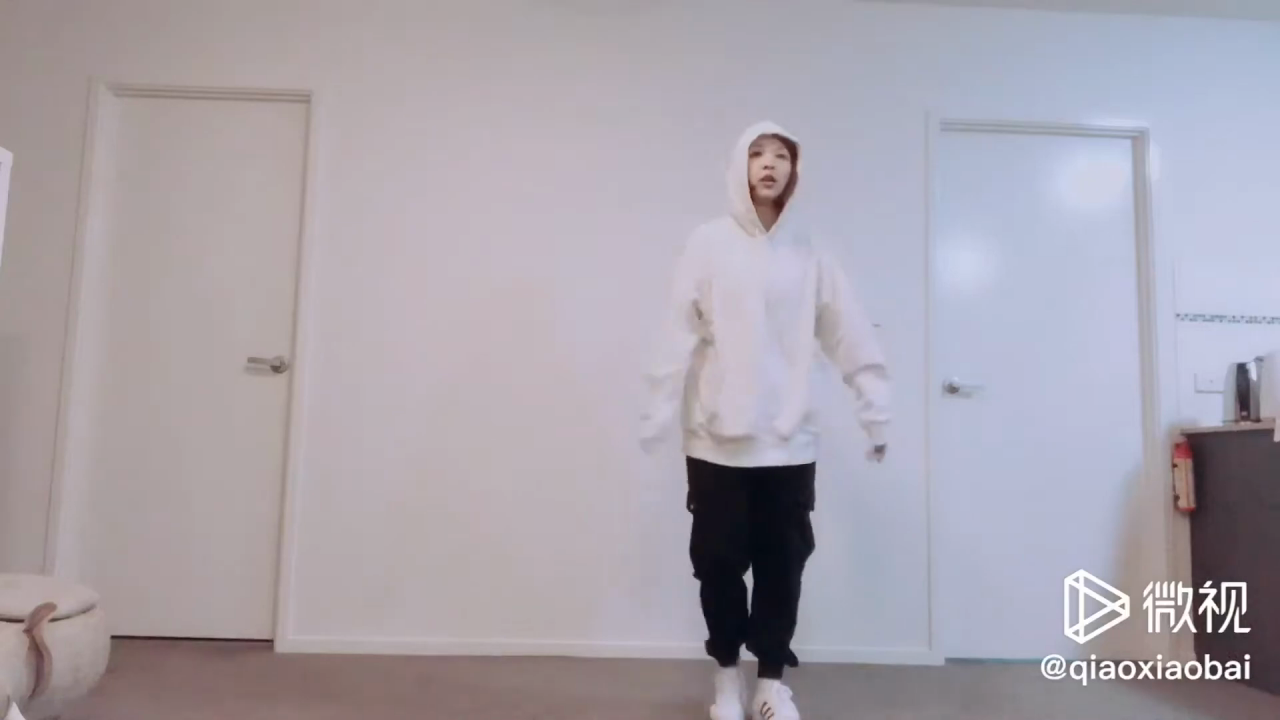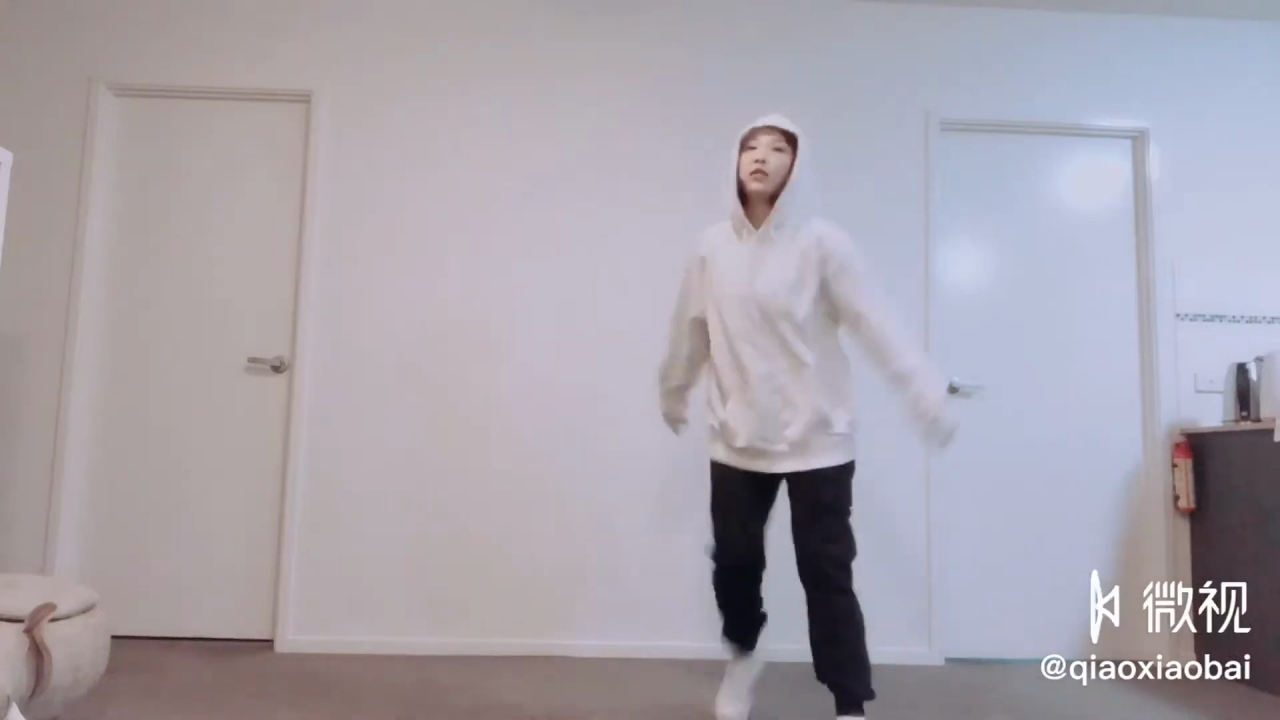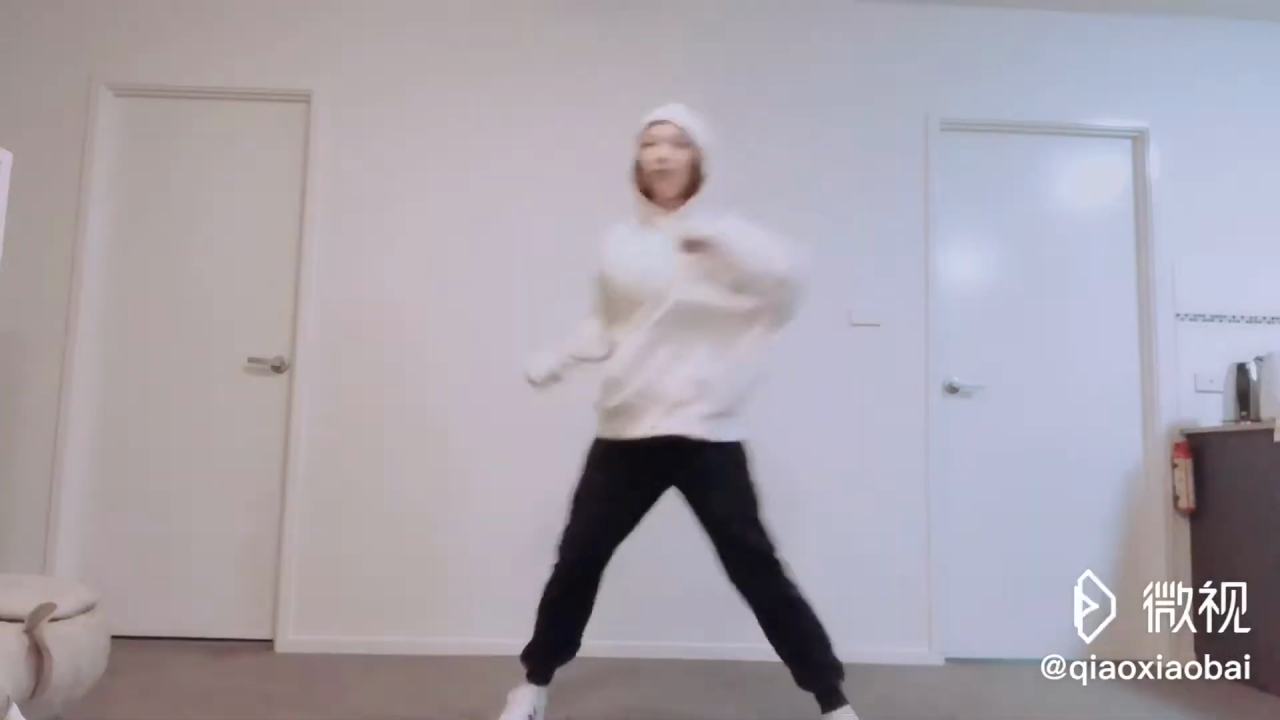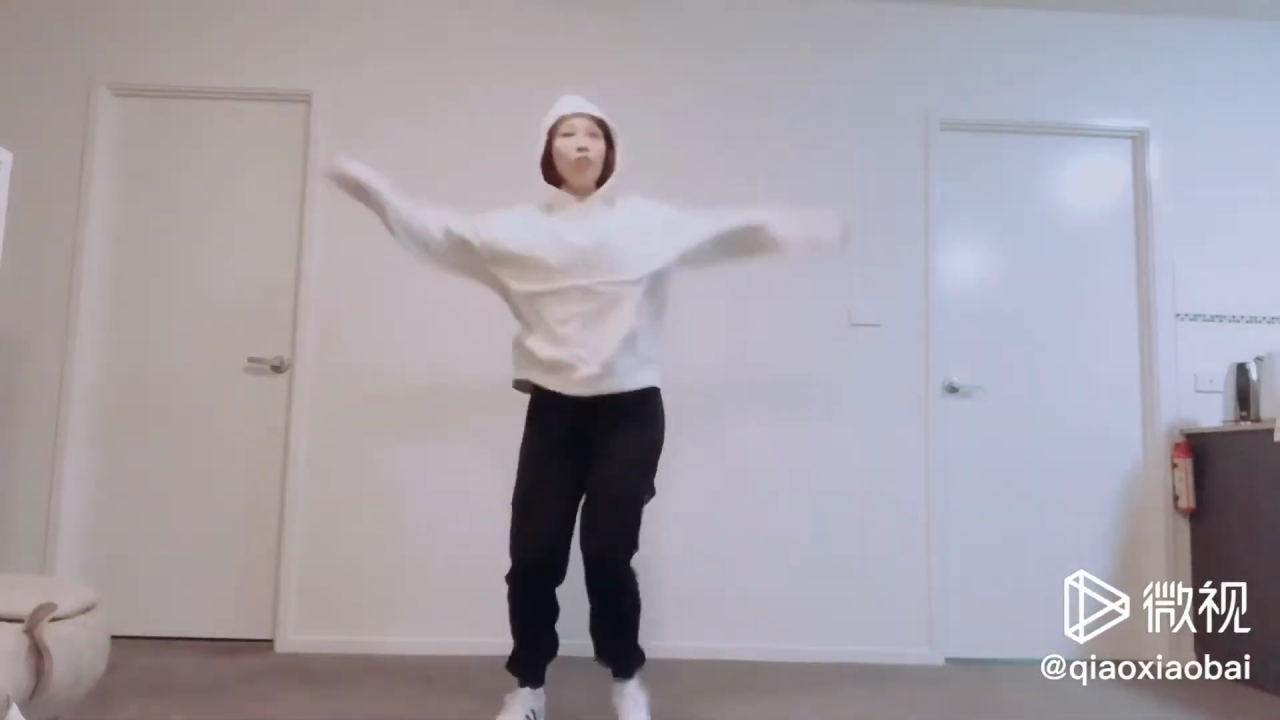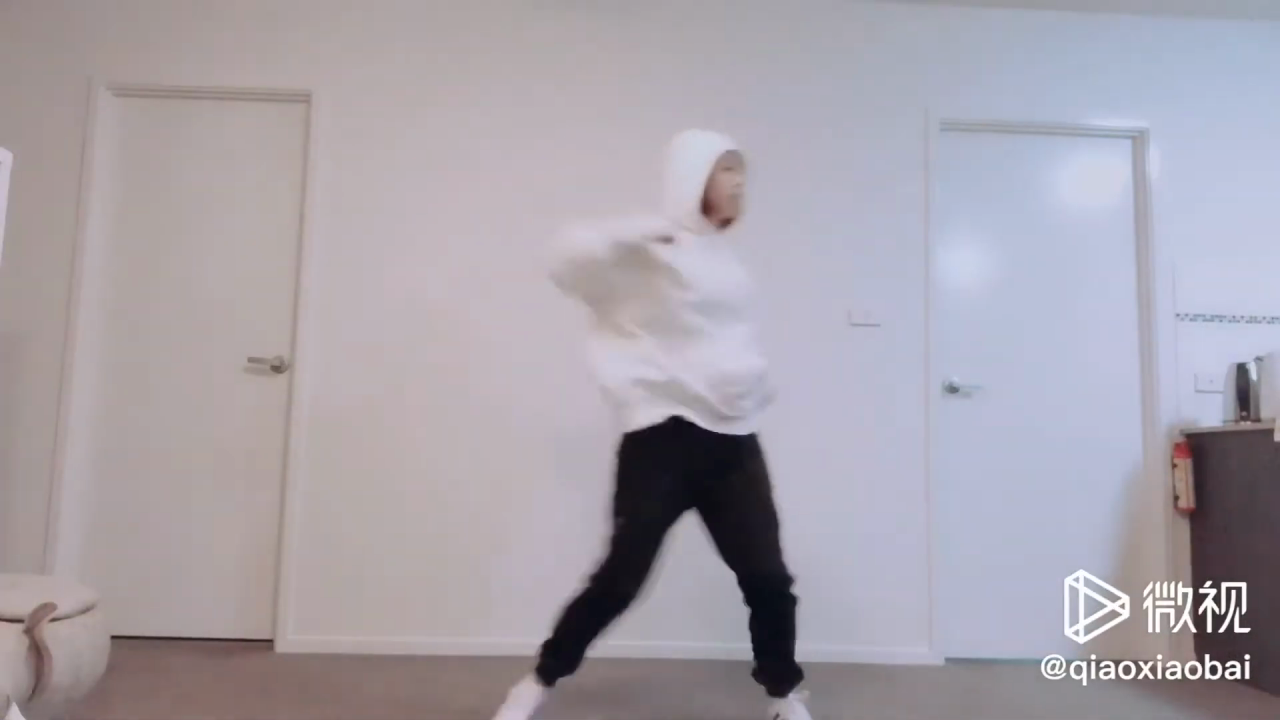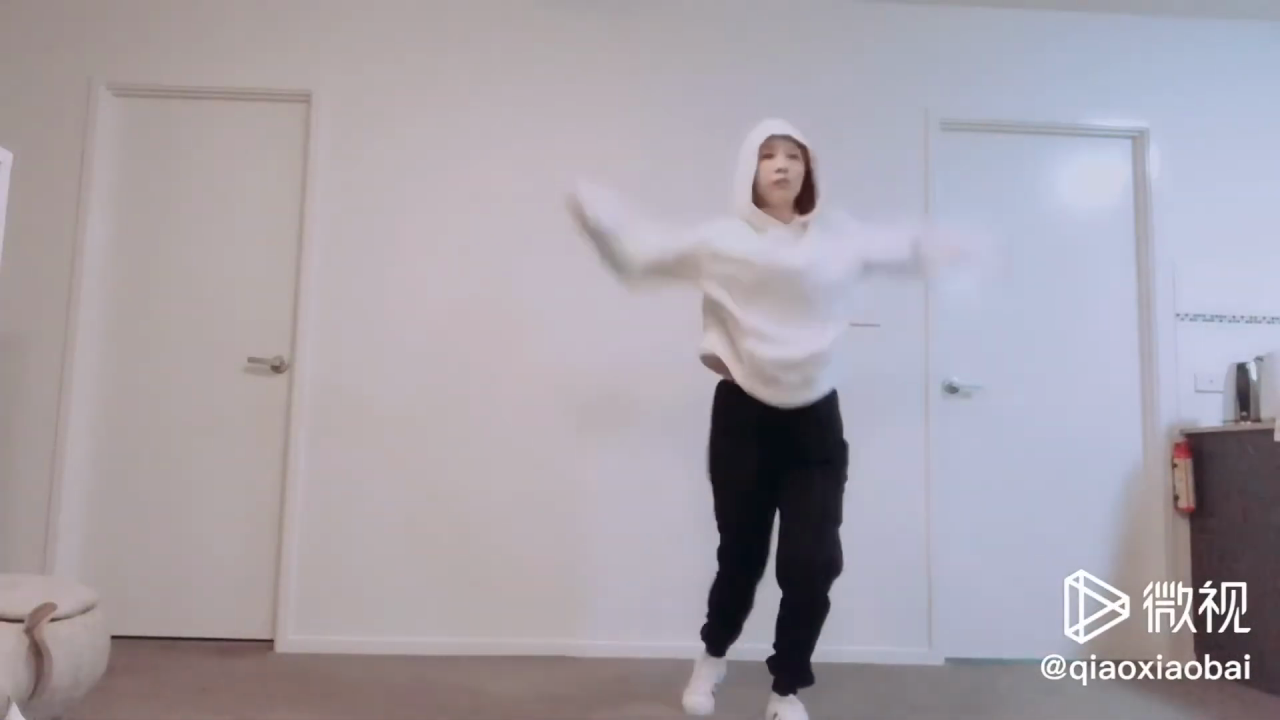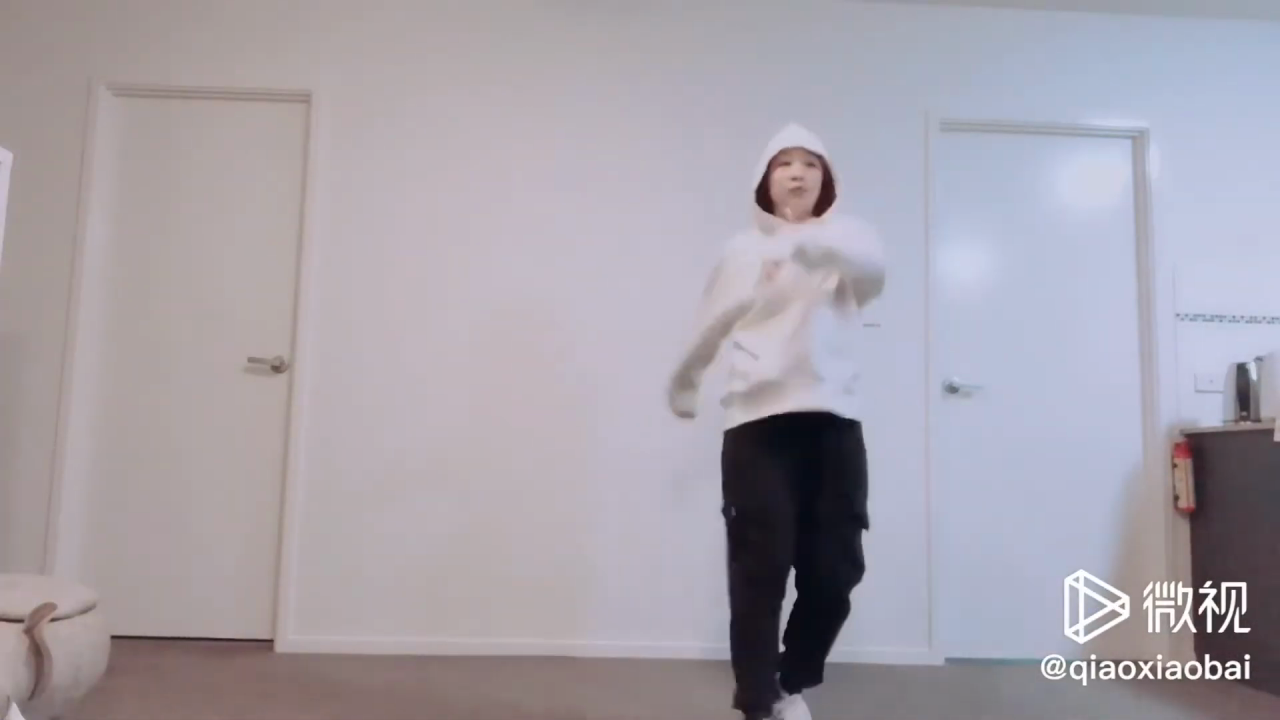
dt=0.5s
person 1, frame 1
left shoulder: (810, 255)
right shoulder: (708, 244)
left elbow: (850, 338)
right elbow: (679, 334)
left wrist: (875, 413)
right wrist: (661, 407)
left hip: (789, 439)
right hip: (718, 436)
left knee: (784, 559)
right knee: (719, 561)
right ankle: (728, 671)
person 1, frame 2
left shoulder: (821, 243)
right shoulder: (714, 248)
left elbow: (876, 323)
right elbow: (691, 329)
left wrist: (926, 396)
right wrist: (673, 394)
left hip: (818, 438)
right hip: (740, 438)
left knee: (825, 571)
right knee: (735, 560)
right ankle: (741, 659)
person 1, frame 3
left shoulder: (721, 234)
right shoulder: (620, 240)
left elbow: (787, 276)
left wrist: (719, 238)
right wrist: (556, 359)
left hip: (704, 430)
right hip: (624, 429)
left knee: (755, 566)
right knee: (579, 558)
person 1, frame 4
left shoulder: (645, 219)
right shoulder: (520, 227)
left elbow: (731, 228)
right elbow: (436, 231)
left wrist: (806, 229)
right wrist: (369, 186)
left hip: (631, 400)
right hip: (554, 403)
left knee: (608, 546)
right knee: (533, 554)
person 1, frame 5
left shoulder: (726, 257)
right shoulder: (647, 247)
right elbow: (568, 263)
left wrist: (752, 377)
right wrist: (637, 231)
left hip: (732, 436)
right hip: (662, 429)
left knee: (766, 574)
right knee: (622, 576)
person 1, frame 6
left shoulder: (838, 235)
right shoulder: (721, 240)
left elbow: (905, 247)
right elbow: (636, 256)
left wrist: (958, 248)
right wrist: (594, 217)
left hip: (813, 414)
right hip: (743, 408)
left knee: (813, 563)
right knee: (741, 553)
right ankle: (713, 657)
person 1, frame 7
left shoulder: (843, 237)
right shoulder: (740, 253)
left elbow: (871, 264)
right elbow: (710, 330)
left wrist: (803, 242)
right wrist: (681, 389)
left hip: (832, 424)
right hip: (757, 422)
left knee: (832, 571)
right knee: (761, 562)
